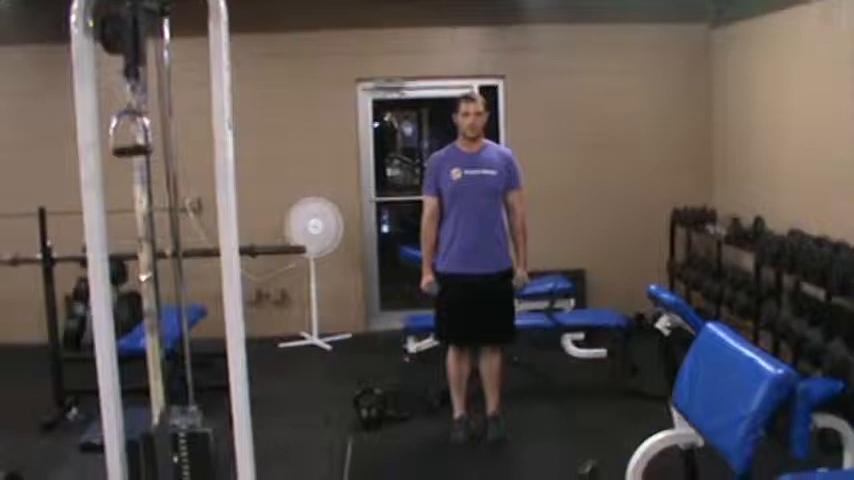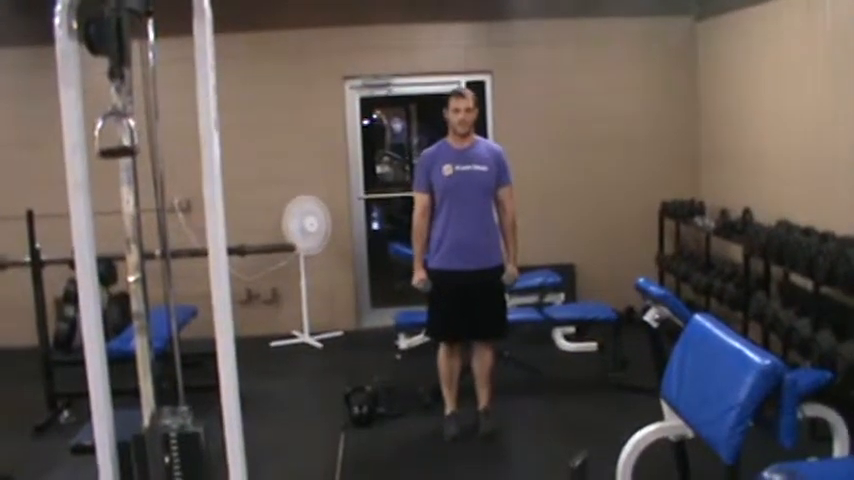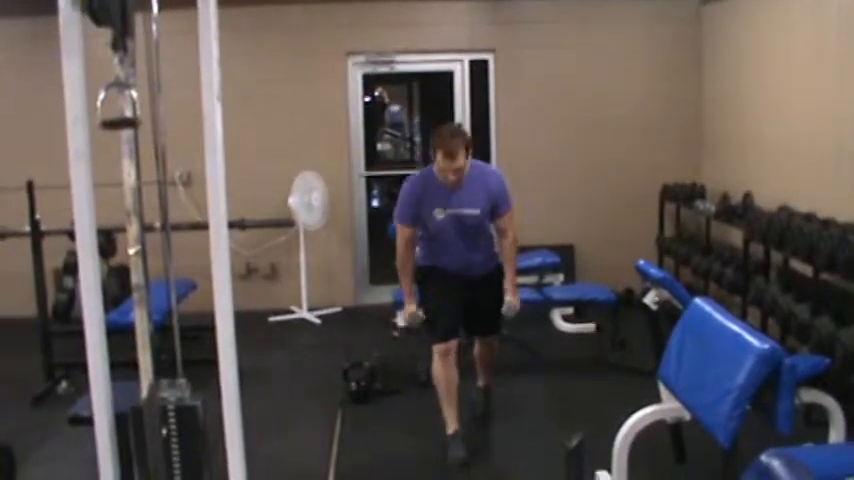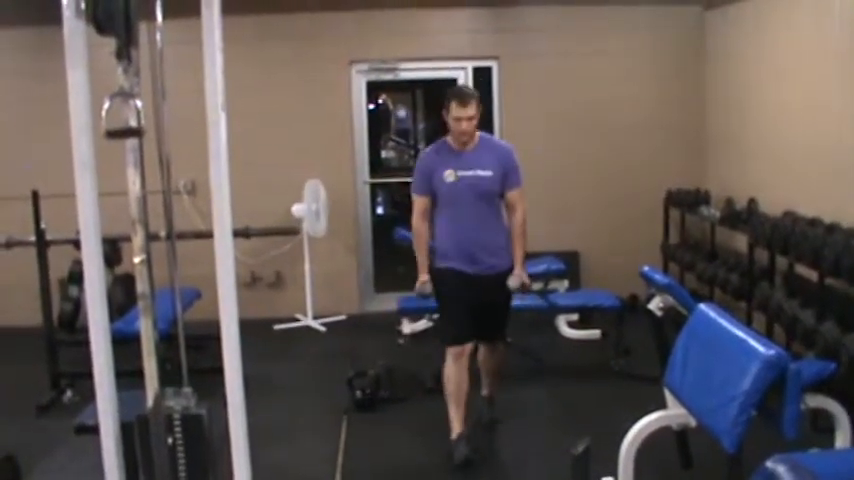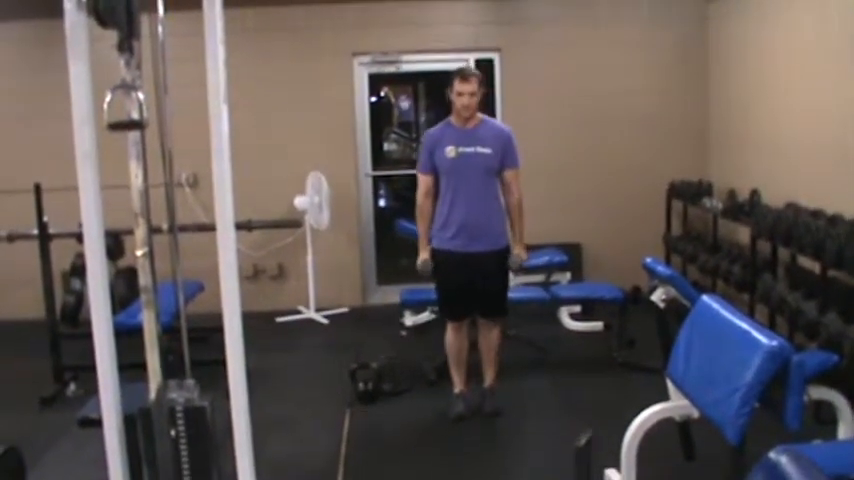
dt=1s
person 1, frame 1
left shoulder: (503, 158)
right shoulder: (439, 162)
left elbow: (516, 213)
right elbow: (430, 217)
left wrist: (522, 262)
right wrist: (427, 269)
left hip: (496, 269)
right hip: (453, 271)
left knee: (492, 344)
right knee: (458, 345)
left ankle: (493, 413)
right ankle: (459, 415)
person 1, frame 2
left shoulder: (494, 155)
right shoulder: (430, 158)
left elbow: (506, 209)
right elbow: (421, 214)
left wrist: (511, 259)
right wrist: (418, 265)
left hip: (487, 266)
right hip: (445, 267)
left knee: (484, 341)
right knee: (449, 343)
left ankle: (484, 408)
right ankle: (450, 410)
person 1, frame 3
left shoulder: (491, 181)
right shoulder: (415, 187)
left elbow: (507, 234)
right elbow: (405, 245)
left wrist: (510, 287)
right wrist: (409, 298)
left hip: (484, 271)
right hip: (438, 273)
left knee: (487, 337)
right knee: (444, 347)
left ankle: (483, 386)
right ankle: (453, 429)
person 1, frame 4
left shoulder: (502, 154)
right shoulder: (429, 160)
left elbow: (516, 211)
right elbow: (420, 217)
left wrist: (519, 264)
right wrist: (423, 270)
left hip: (496, 267)
right hip: (451, 269)
left knee: (492, 342)
right knee: (457, 351)
left ankle: (487, 394)
right ankle: (457, 434)
person 1, frame 5
left shoulder: (500, 135)
right shoulder: (434, 139)
left elbow: (512, 191)
right elbow: (425, 196)
left wrist: (518, 241)
right wrist: (424, 246)
left hip: (492, 247)
right hip: (449, 248)
left knee: (490, 322)
right knee: (456, 323)
left ankle: (489, 386)
right ankle: (459, 391)
